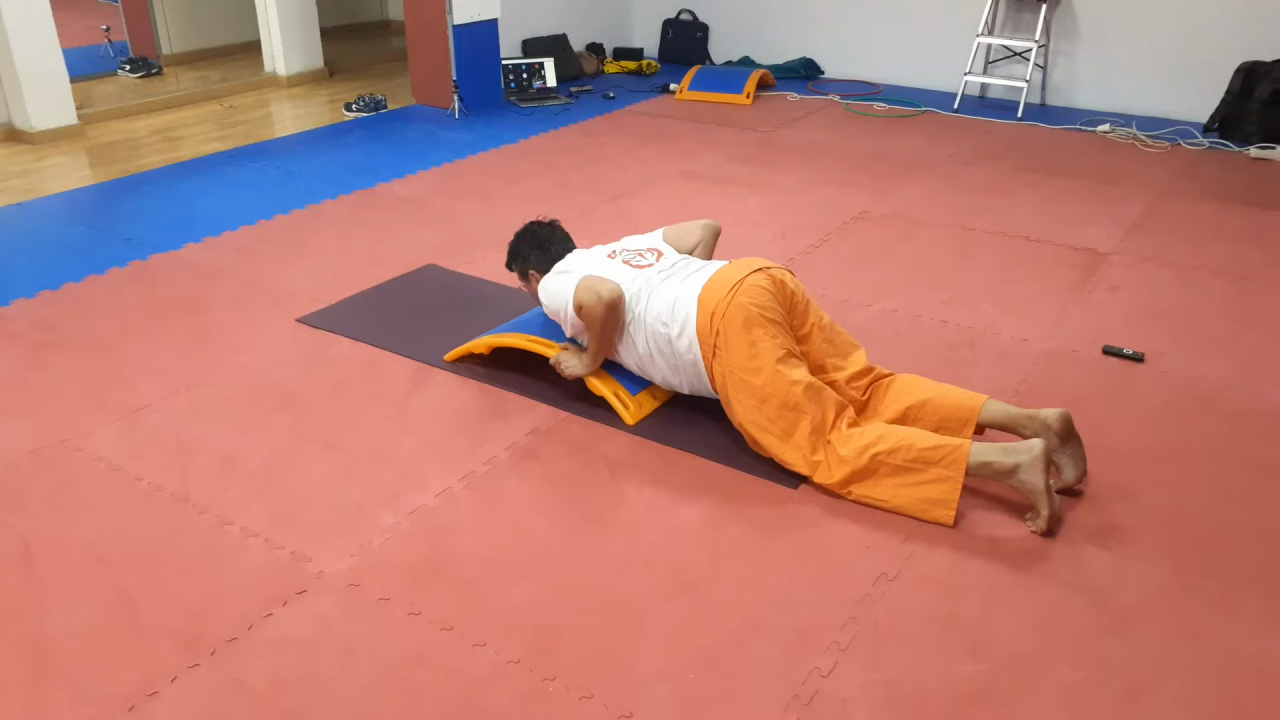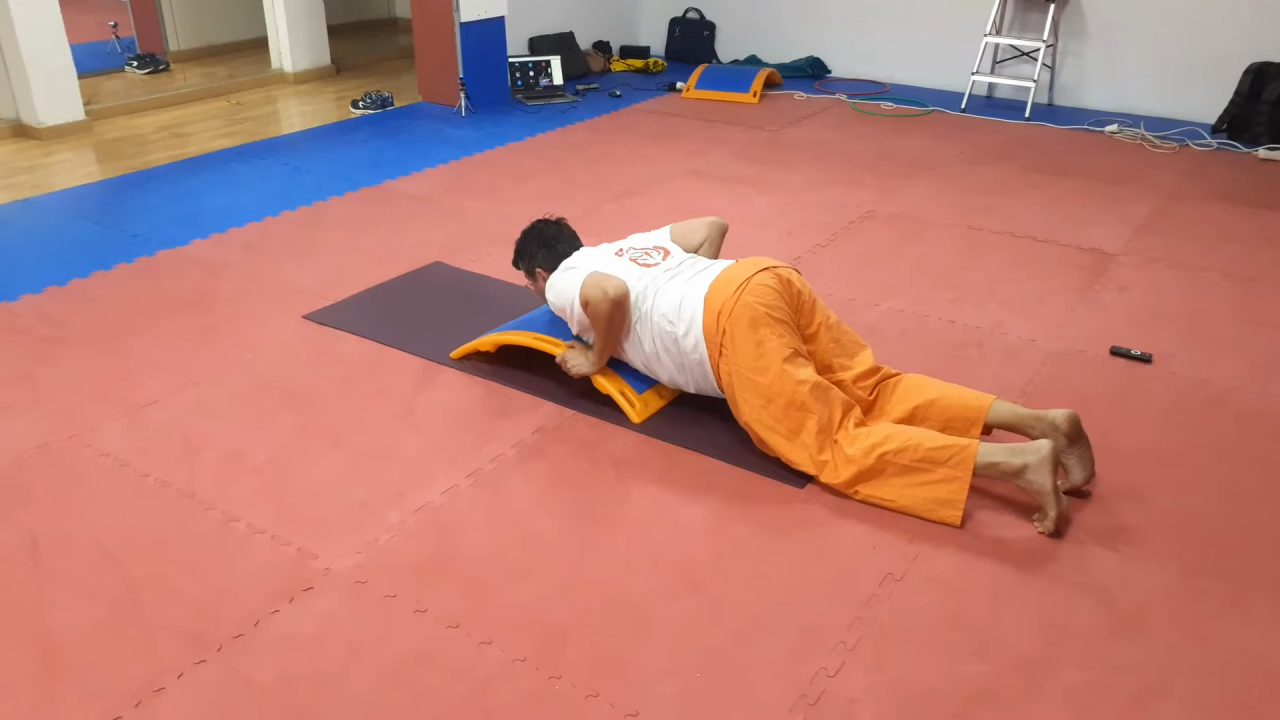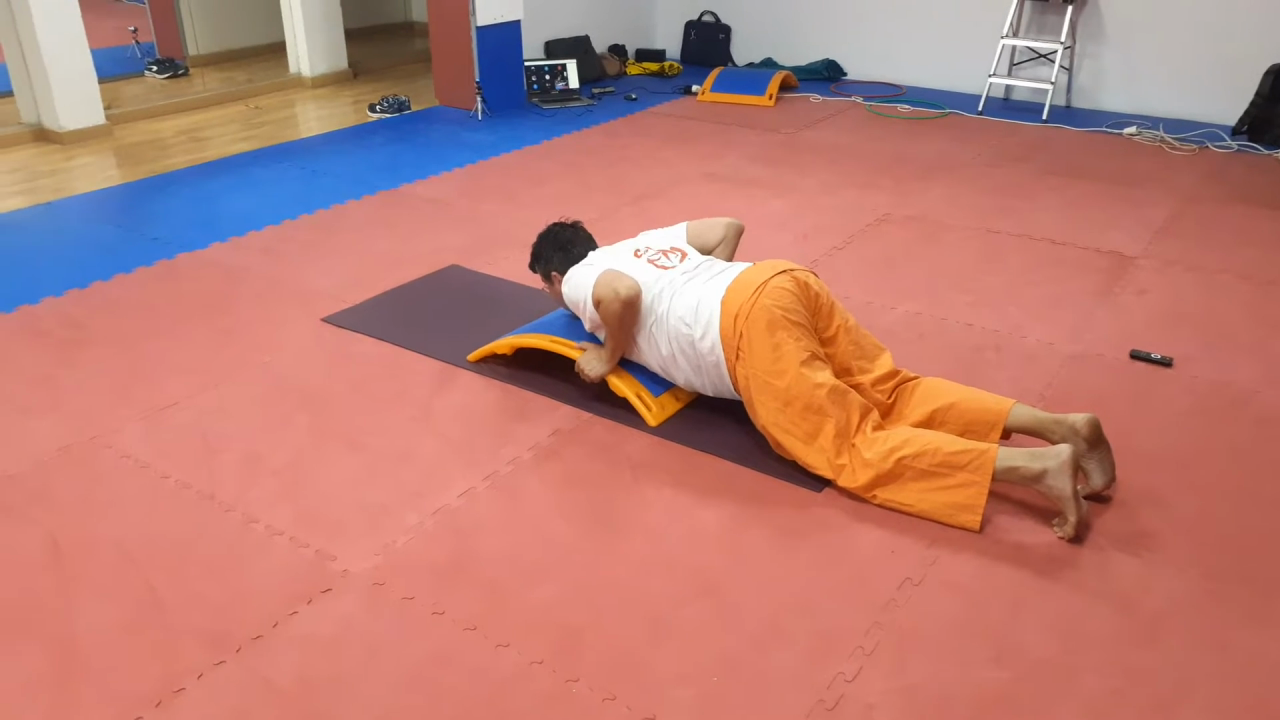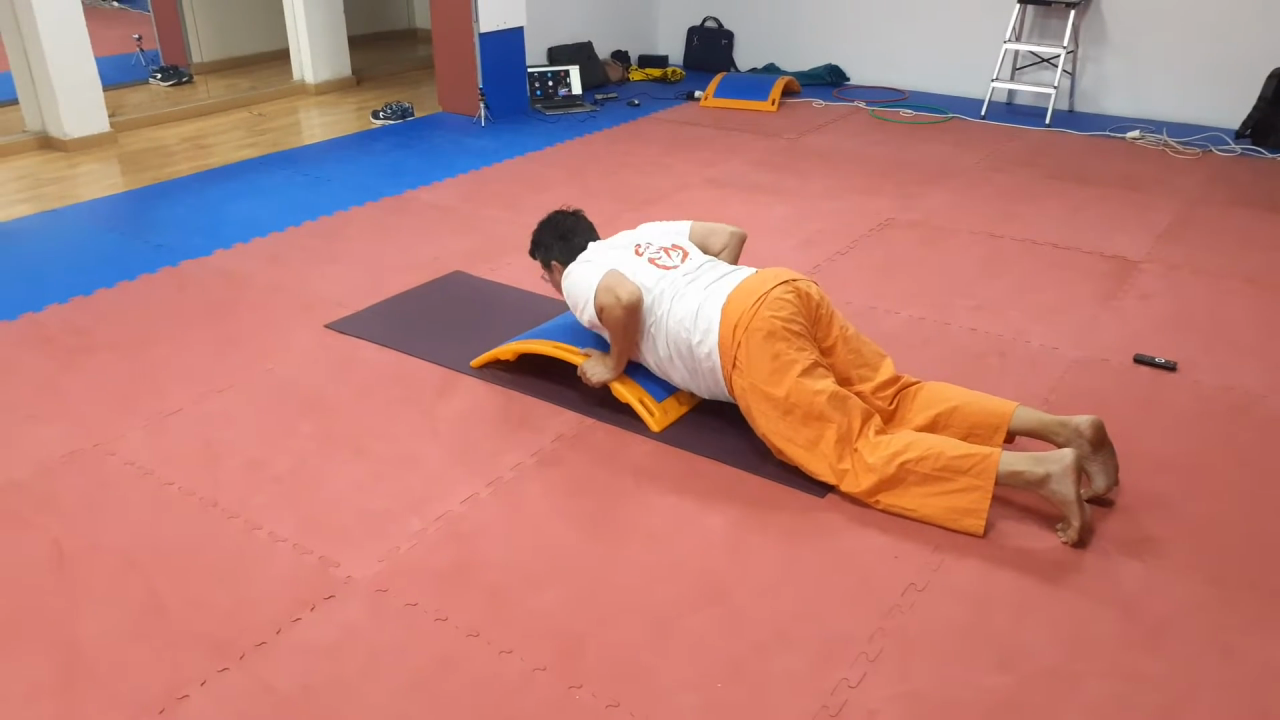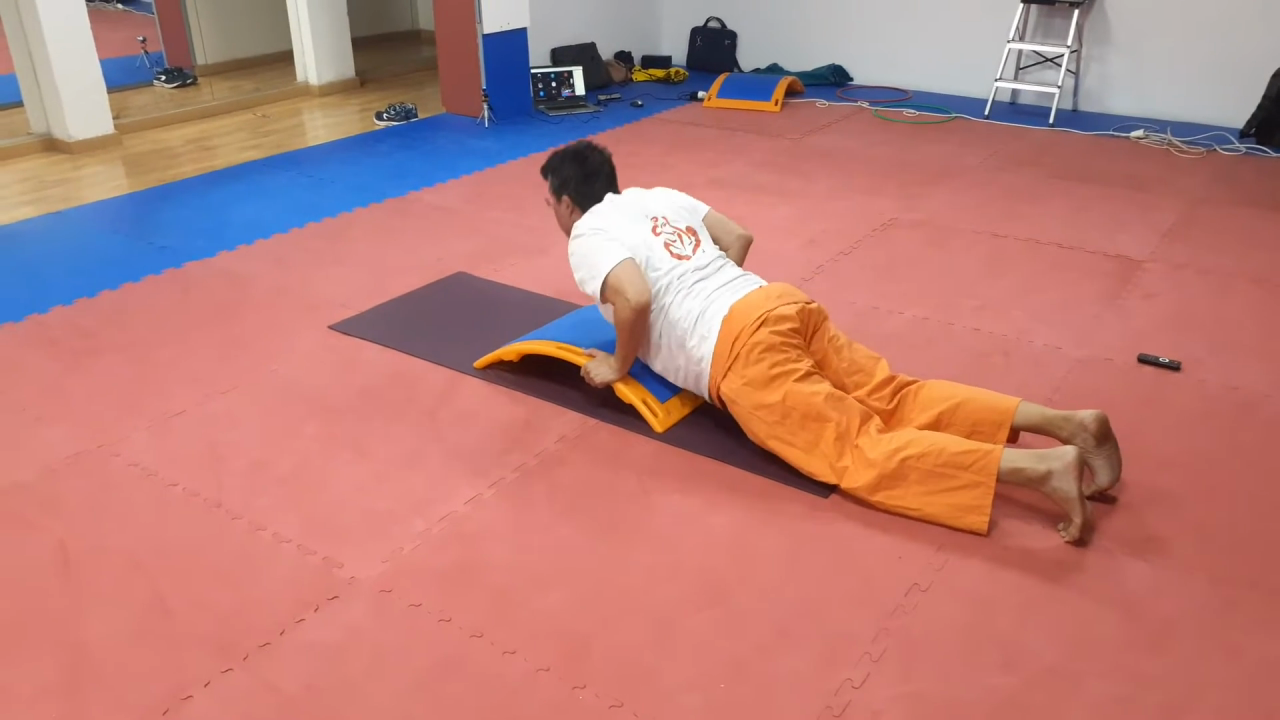
dt=0.4s
person 1, frame 1
left shoulder: (557, 286)
right shoulder: (621, 247)
left elbow: (602, 297)
right elbow: (705, 229)
left wrist: (592, 360)
left hip: (727, 322)
right hip: (759, 277)
left knee: (831, 446)
right knee: (868, 392)
left ankle: (1013, 460)
right ankle: (1033, 422)
person 1, frame 2
left shoulder: (563, 282)
right shoulder: (626, 244)
left elbow: (609, 294)
right elbow: (713, 226)
left wrist: (597, 356)
left hip: (734, 321)
right hip: (765, 276)
left knee: (837, 446)
right knee: (875, 392)
left ankle: (1021, 460)
right ankle: (1041, 422)
person 1, frame 3
left shoulder: (580, 281)
right shoulder: (641, 242)
left elbow: (620, 293)
right elbow: (728, 226)
left wrist: (609, 357)
left hip: (751, 325)
right hip: (782, 279)
left knee: (854, 449)
right knee: (895, 395)
left ankle: (1040, 465)
right ankle: (1061, 426)
person 1, frame 4
left shoulder: (578, 277)
right shoulder: (645, 233)
left elbow: (623, 299)
right elbow: (731, 234)
left wrist: (615, 363)
left hip: (751, 334)
right hip: (782, 288)
left knee: (857, 453)
right knee: (897, 400)
left ankle: (1041, 471)
right ankle: (1065, 429)
person 1, frame 5
left shoulder: (587, 236)
right shoulder: (657, 197)
left elbow: (634, 298)
right elbow: (740, 235)
left wrist: (620, 364)
left hip: (745, 350)
right hip: (780, 302)
left knee: (859, 454)
right knee: (899, 401)
left ankle: (1042, 467)
right ankle: (1068, 423)
